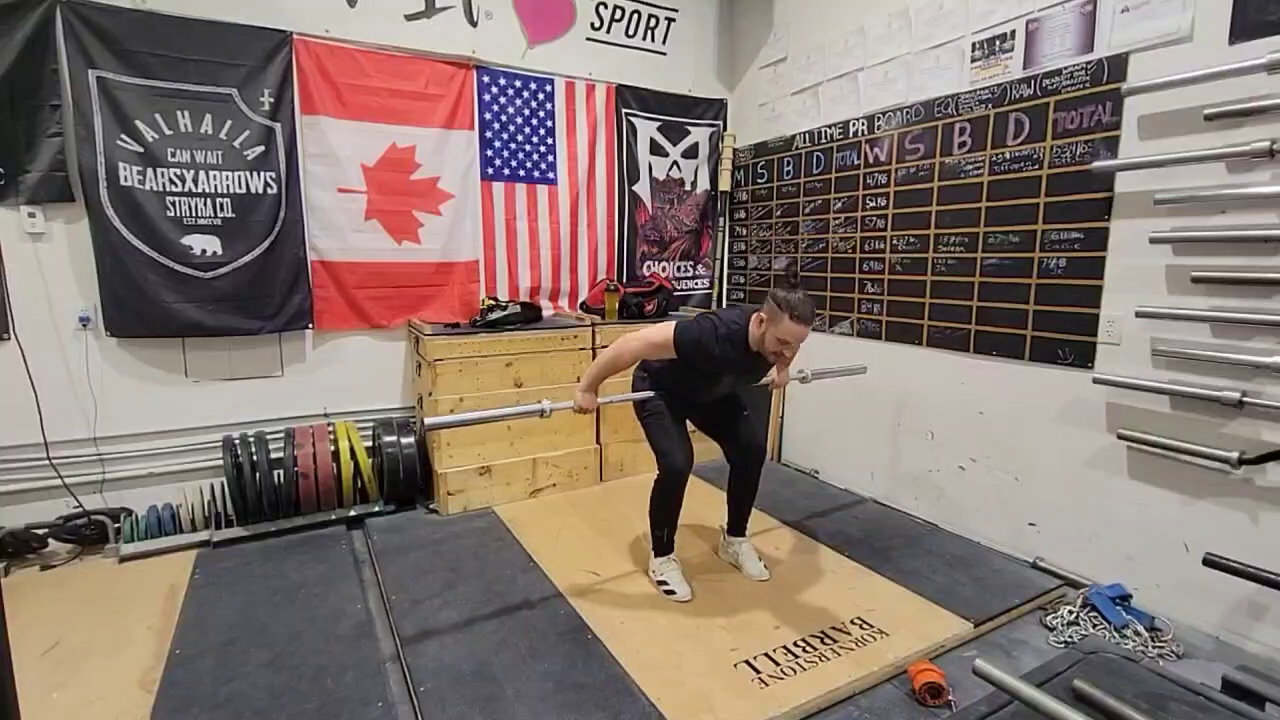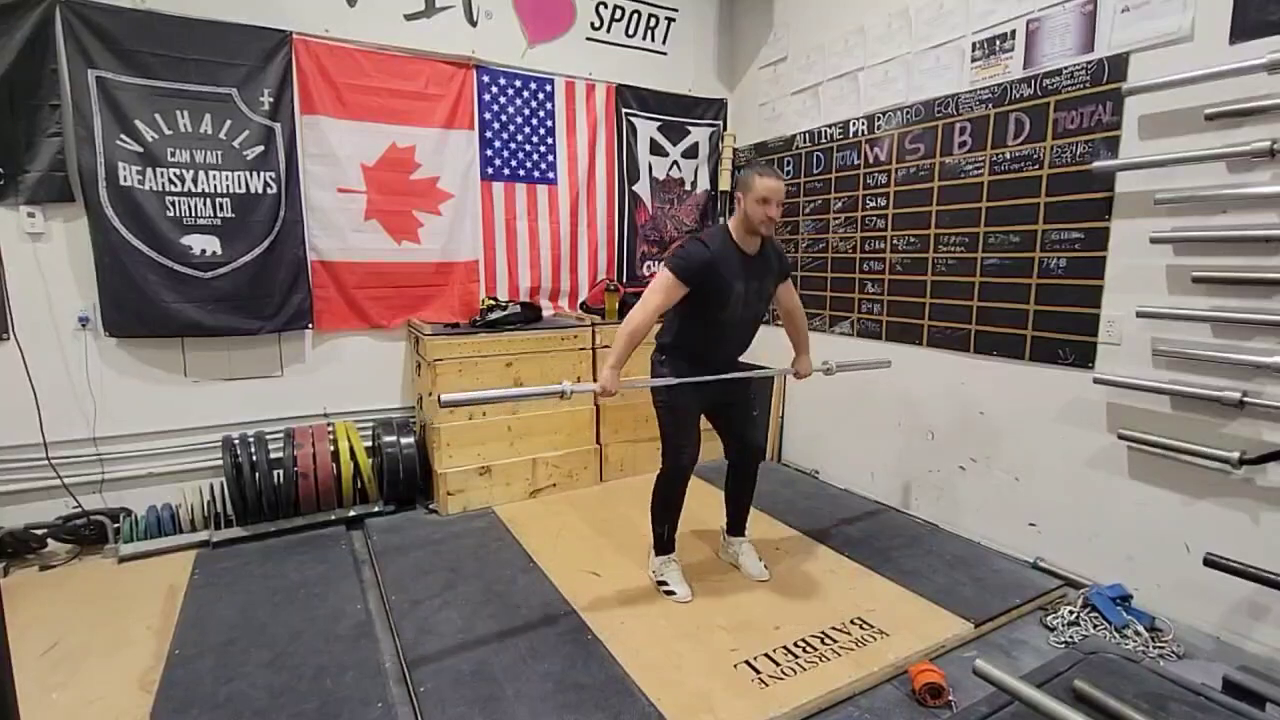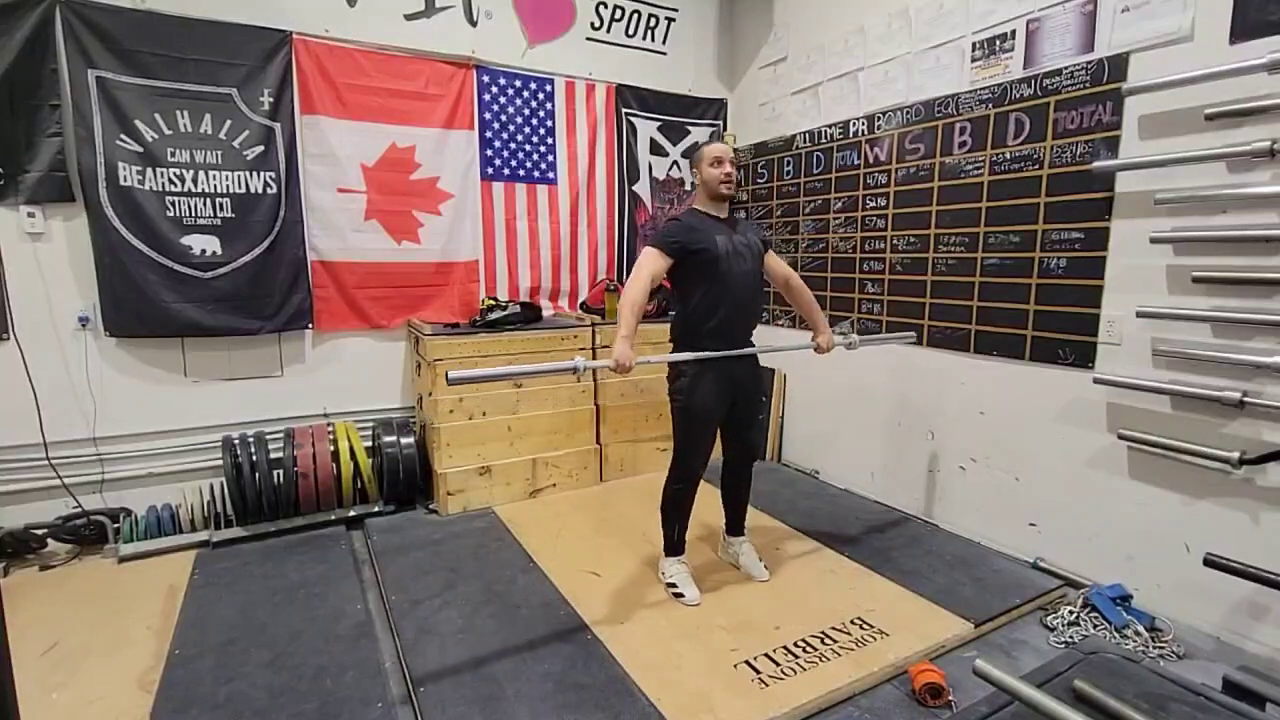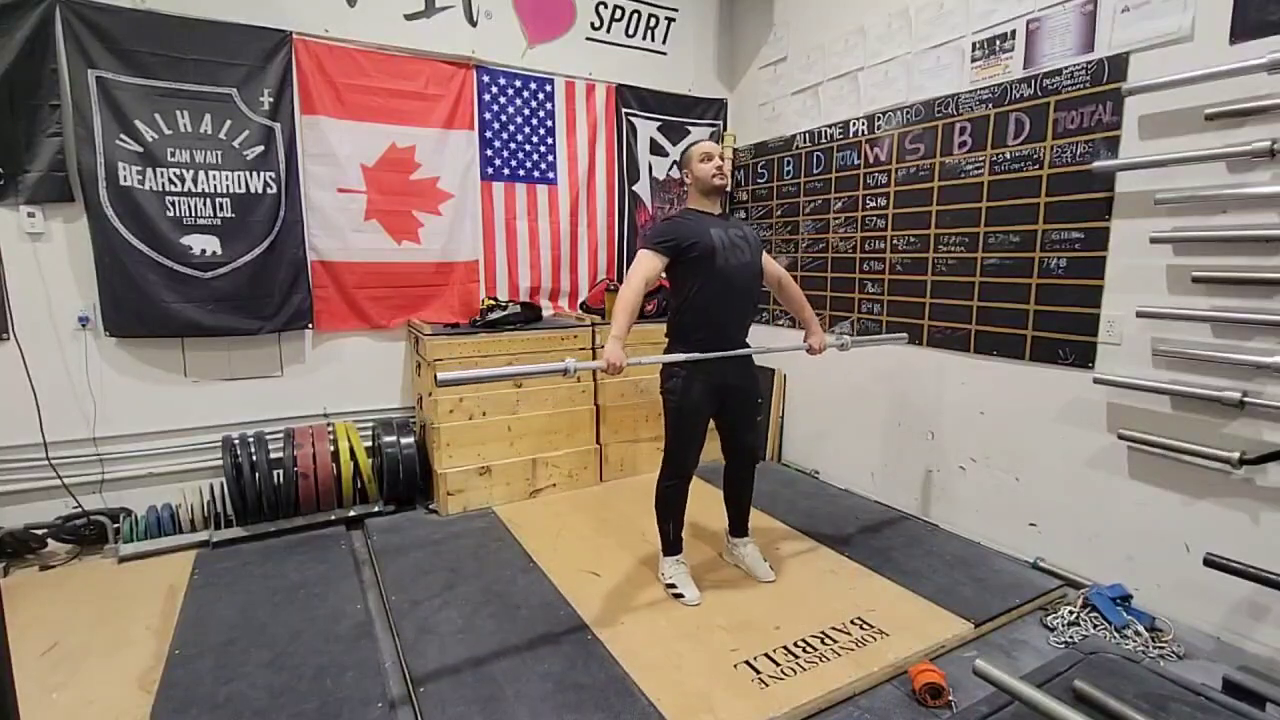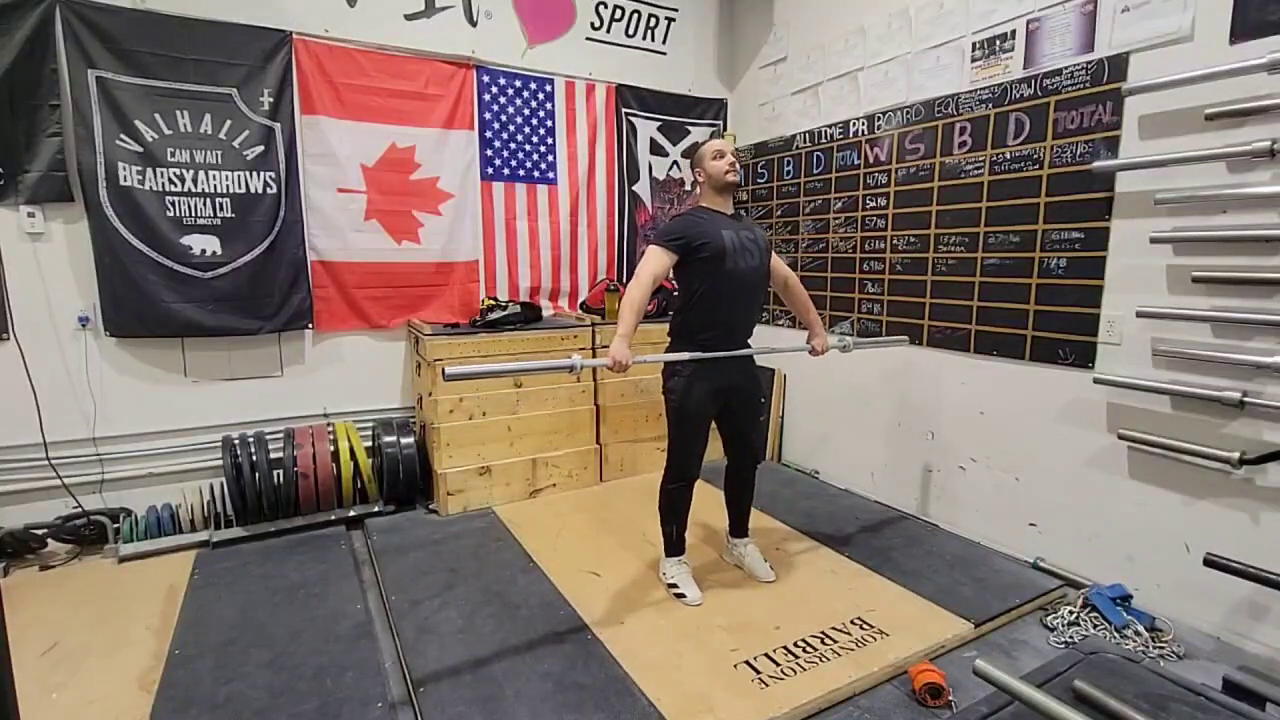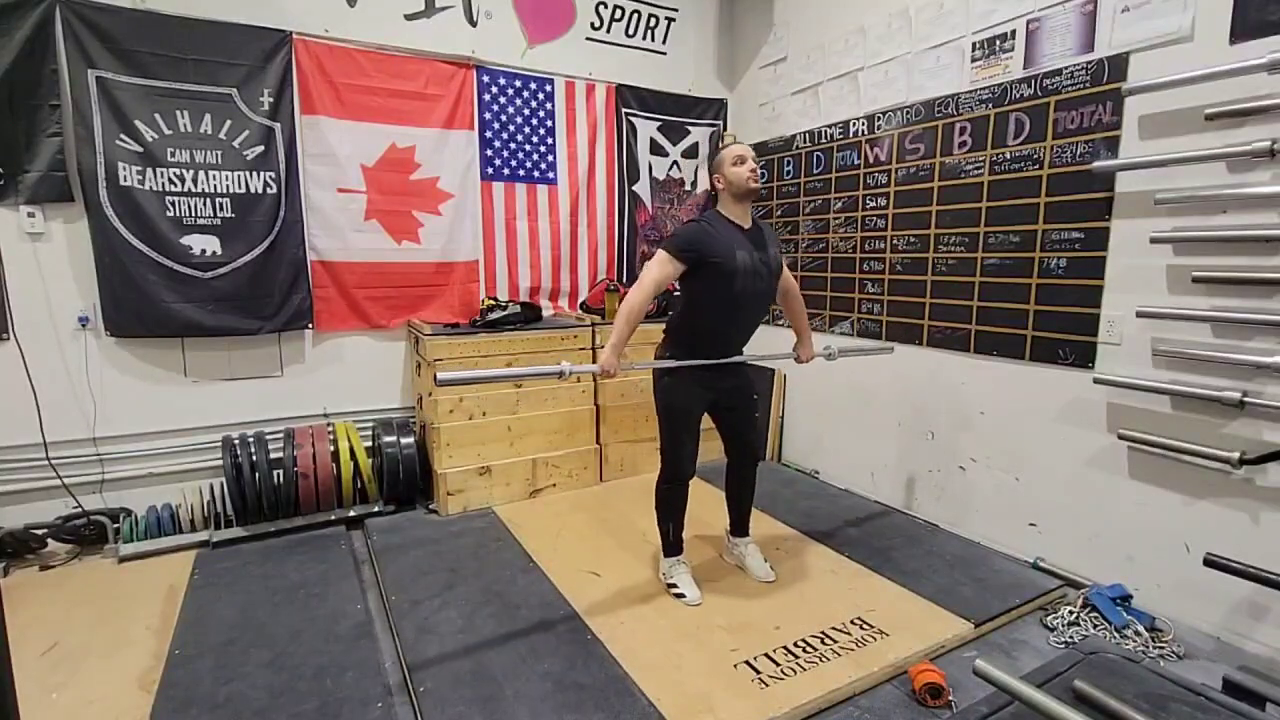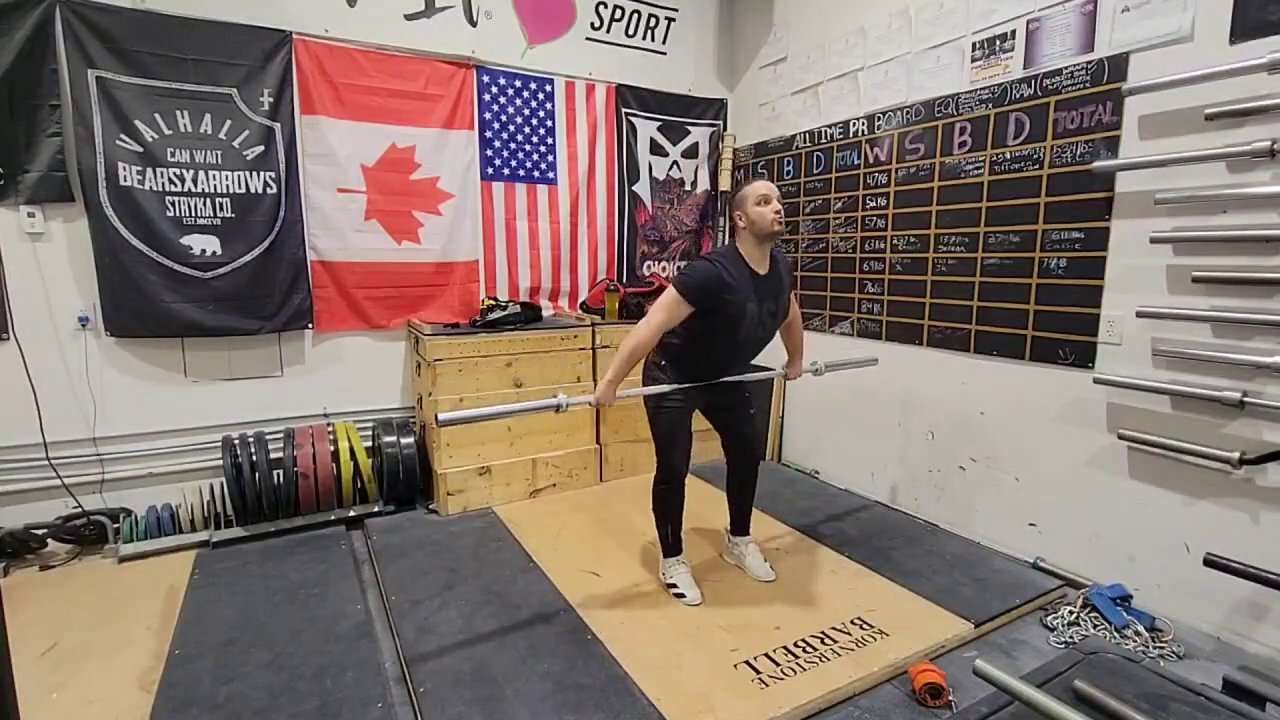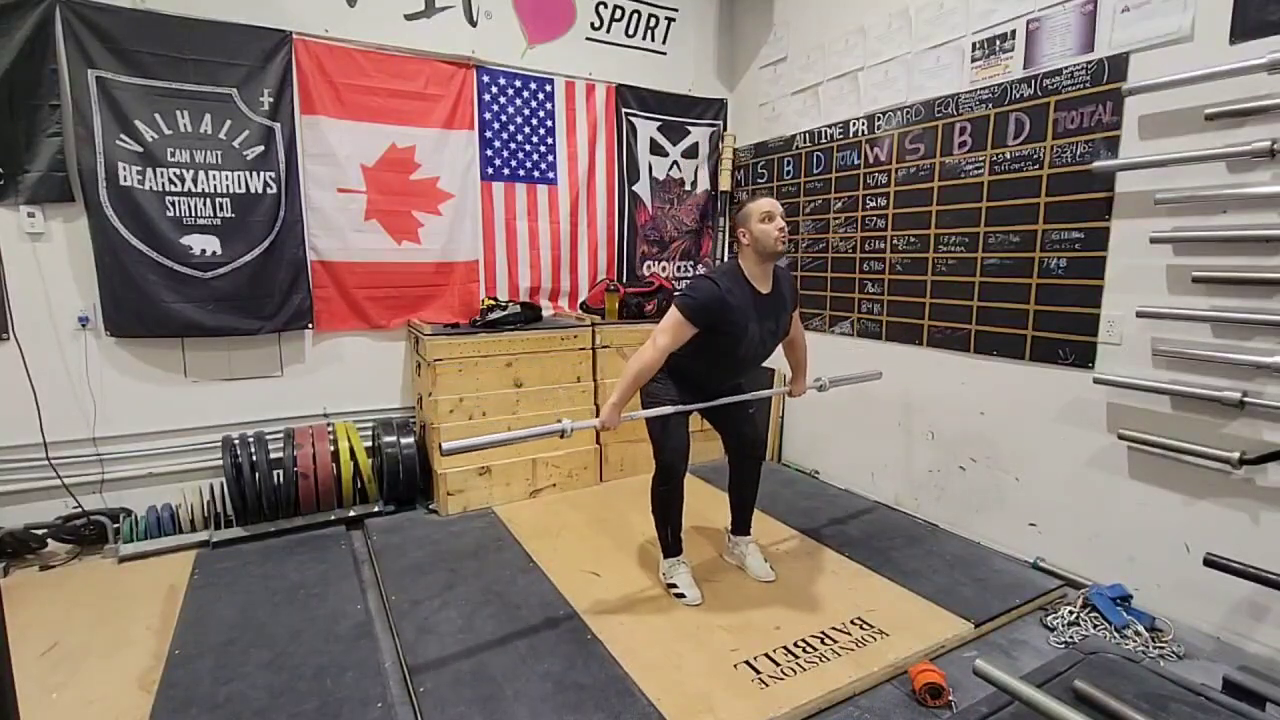
dt=0.4s
person 1, frame 1
left shoulder: (780, 335)
right shoulder: (711, 335)
right elbow: (633, 343)
left wrist: (782, 371)
right wrist: (588, 388)
left hip: (712, 392)
right hip: (660, 390)
left knee: (751, 451)
right knee: (676, 465)
left ankle: (734, 540)
right ankle: (662, 558)
person 1, frame 2
left shoulder: (775, 257)
right shoulder: (703, 253)
left elbow: (791, 306)
right elbow: (648, 307)
left wrist: (803, 354)
right wrist: (612, 368)
left hip: (727, 373)
right hip: (679, 372)
left knee: (749, 452)
right knee: (681, 462)
left ankle: (734, 540)
right ankle: (663, 558)
person 1, frame 3
left shoulder: (749, 231)
right shoulder: (681, 229)
left elbow: (786, 278)
right elbow: (639, 281)
left wrist: (820, 326)
right wrist: (624, 341)
left hip: (743, 362)
right hip: (698, 368)
left knee: (743, 455)
right knee: (689, 465)
left ankle: (734, 539)
right ankle: (673, 559)
person 1, frame 4
left shoulder: (744, 231)
right shoulder: (674, 229)
left elbow: (778, 278)
right elbow: (636, 281)
left wrist: (813, 326)
right wrist: (616, 341)
left hip: (738, 361)
right hip: (691, 367)
left knee: (744, 454)
right knee: (680, 464)
left ankle: (738, 541)
right ankle: (671, 559)
person 1, frame 5
left shoulder: (752, 230)
right shoulder: (686, 227)
left elbow: (785, 280)
right elbow: (644, 278)
left wrist: (816, 328)
right wrist: (622, 339)
left hip: (740, 363)
right hip: (693, 367)
left knee: (747, 457)
right knee: (684, 467)
left ankle: (738, 541)
right ankle: (673, 560)
person 1, frame 6
left shoulder: (765, 237)
right shoulder: (699, 234)
left elbow: (787, 289)
right elbow: (645, 288)
left wrist: (804, 339)
right wrist: (614, 349)
left hip: (730, 366)
right hip: (683, 368)
left knee: (747, 453)
right knee: (679, 465)
left ankle: (739, 541)
right ankle: (672, 560)
person 1, frame 7
left shoulder: (781, 268)
right shoulder: (712, 272)
left elbow: (790, 316)
right elbow: (653, 325)
left wrist: (796, 361)
right wrist: (610, 382)
left hip: (725, 376)
right hip: (674, 375)
left knee: (748, 451)
right knee: (674, 466)
left ankle: (739, 541)
right ankle: (672, 561)
person 1, frame 8
left shoulder: (784, 285)
right shoulder: (715, 290)
left elbow: (793, 334)
right elbow: (657, 347)
left wrist: (799, 377)
right wrist: (615, 404)
left hip: (724, 382)
right hip: (672, 381)
left knee: (751, 448)
right knee: (672, 463)
left ankle: (739, 540)
right ankle: (672, 561)
